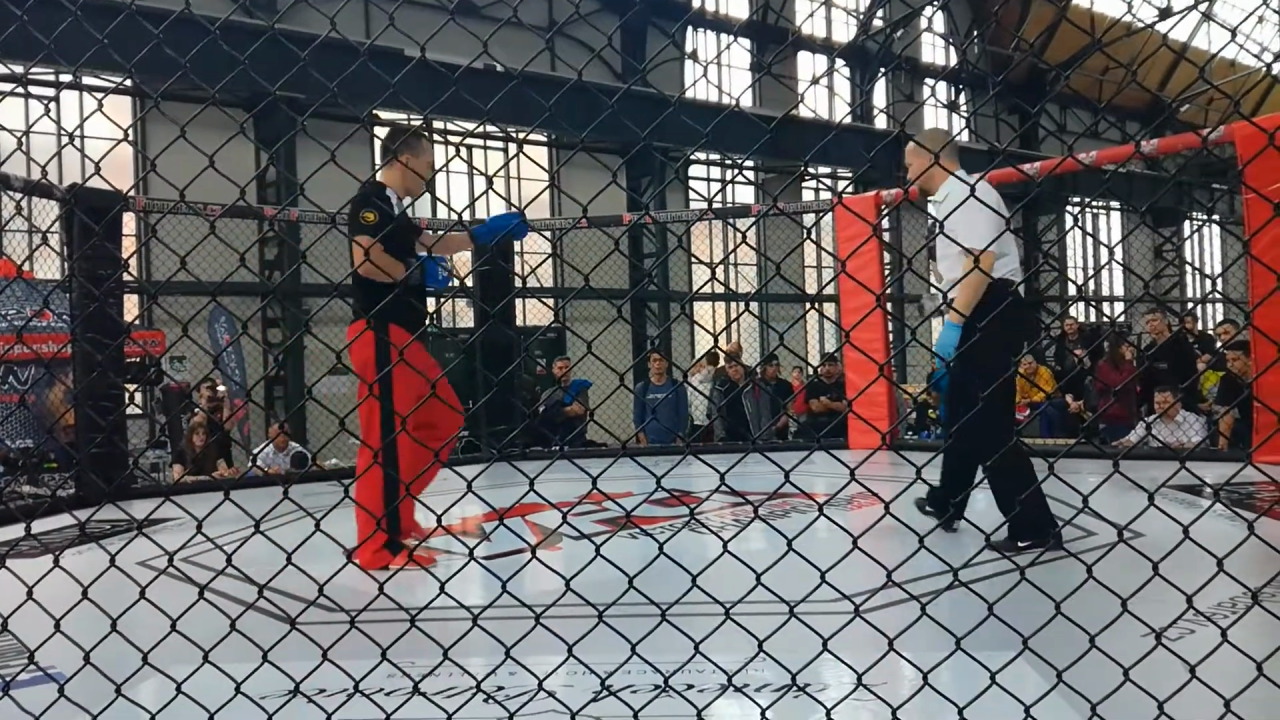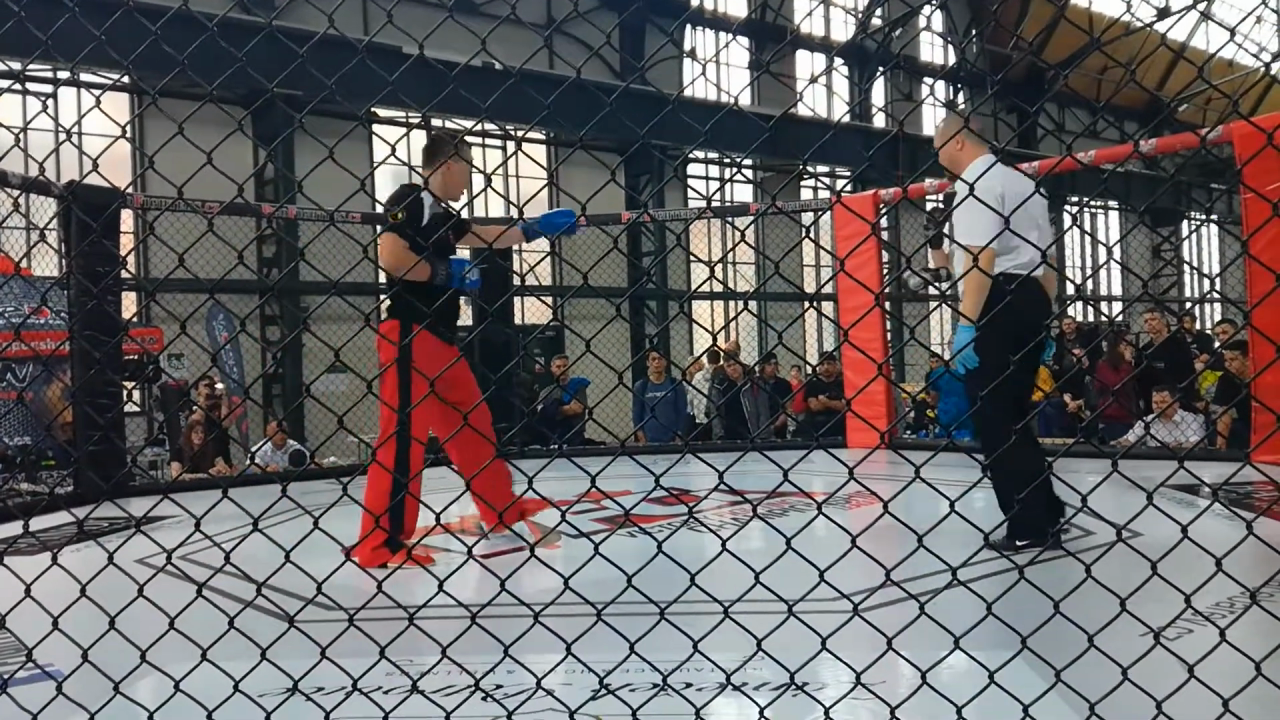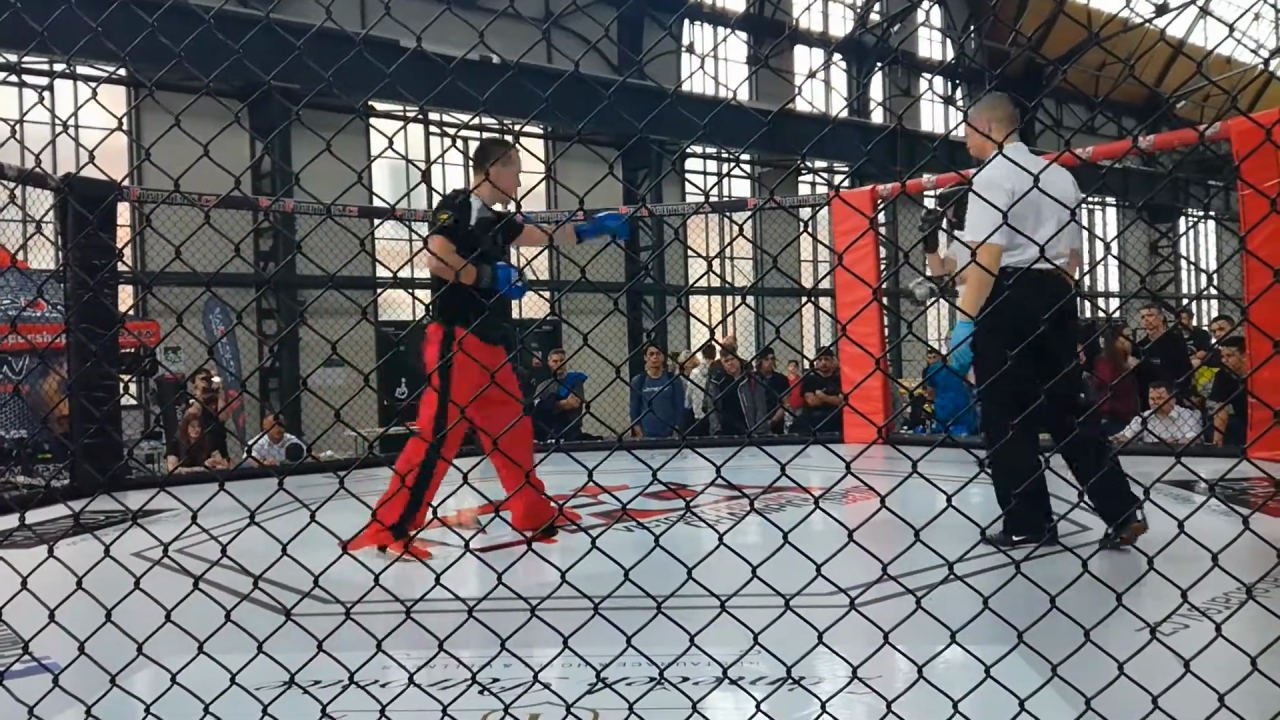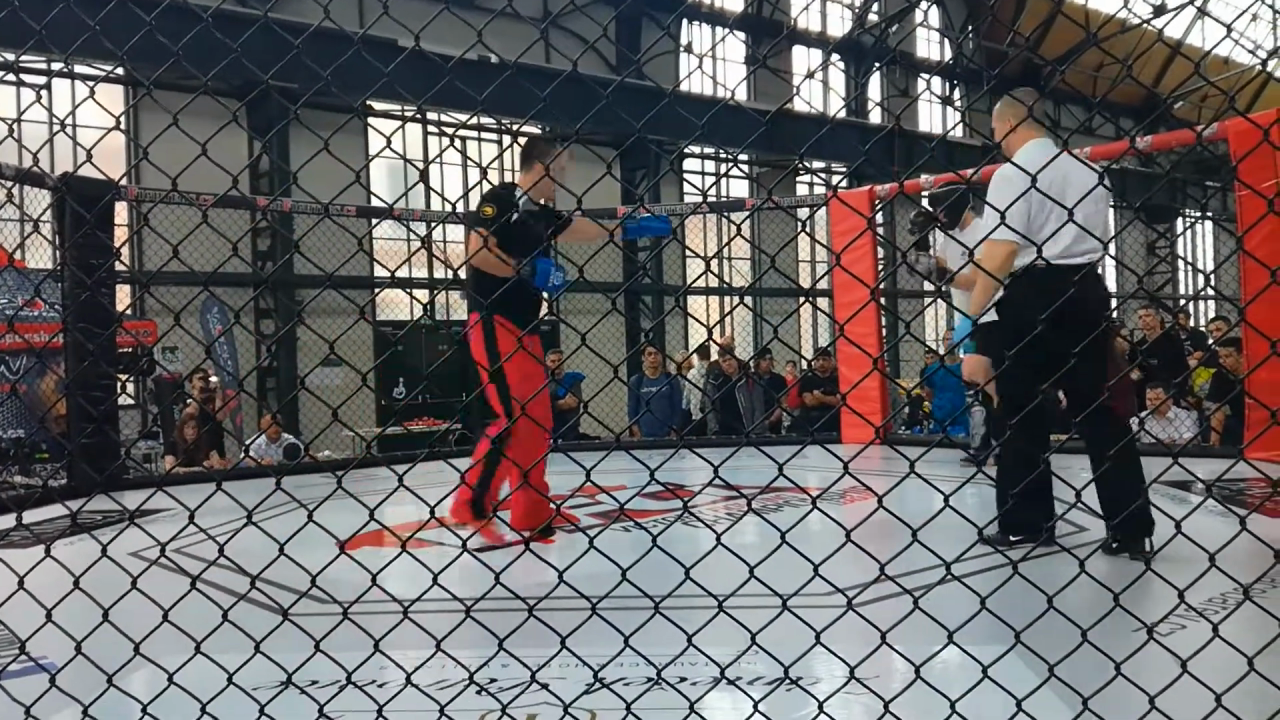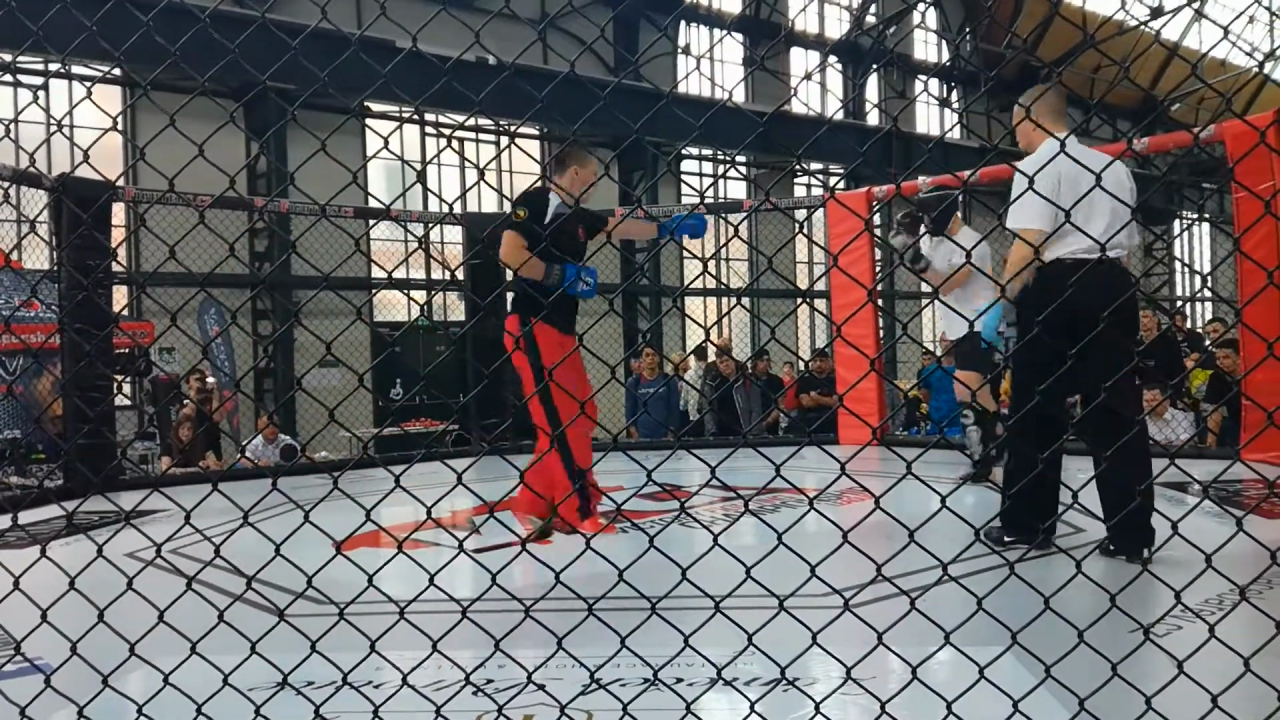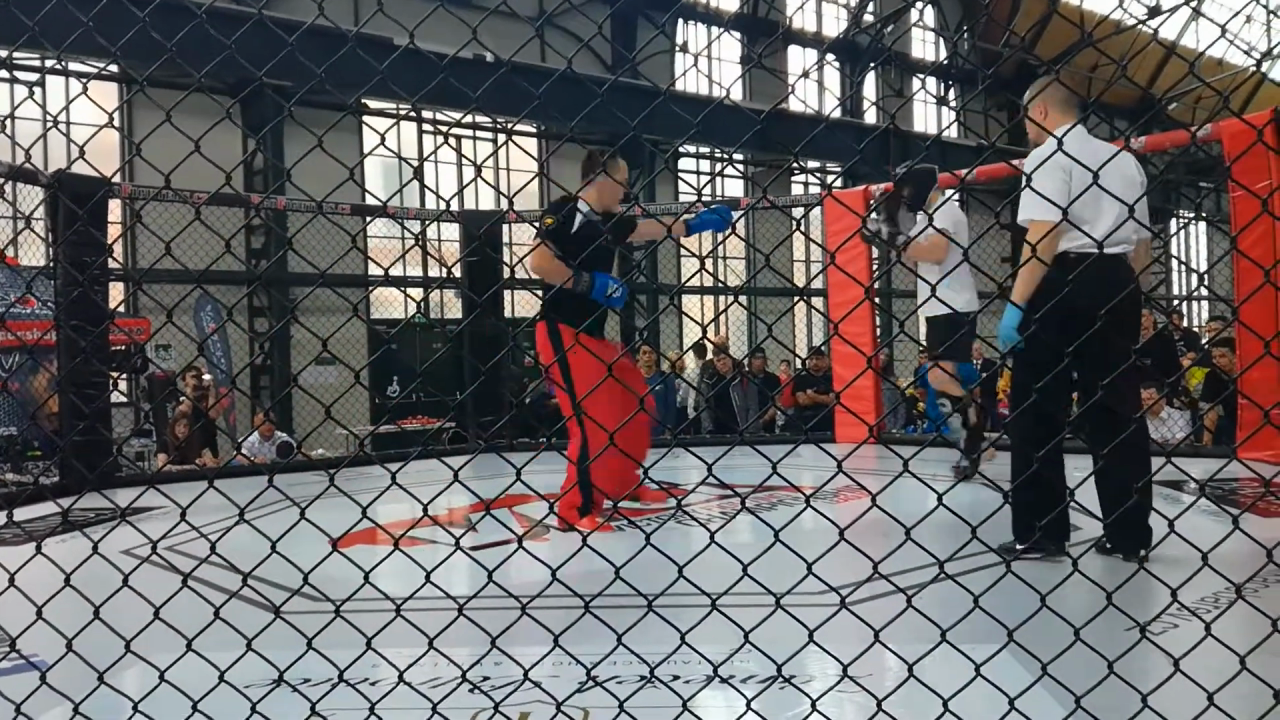
dt=0.2s
person 1, frame 1
left shoulder: (966, 194)
right shoulder: (959, 199)
left elbow: (981, 262)
left wrist: (953, 323)
left hip: (987, 315)
right hip: (997, 315)
left knee: (989, 424)
right knee: (965, 416)
left ankle: (1033, 527)
right ankle: (948, 500)
person 1, frame 2
left shoulder: (977, 186)
right shoulder: (1026, 185)
left elbow: (981, 261)
right elbow: (1047, 264)
left wrist: (966, 327)
right wrist: (1045, 322)
left hip: (998, 311)
right hip: (1031, 308)
left knee: (996, 422)
right knee: (1011, 417)
left ankle: (1031, 526)
right ankle: (1040, 512)
person 1, frame 3
left shoulder: (993, 176)
right shoulder: (1061, 175)
left elbow: (988, 254)
right elbow: (1070, 250)
left wrist: (965, 319)
left hip: (1011, 300)
right hip: (1056, 296)
left knee: (1008, 417)
right knee: (1067, 408)
left ankle: (1028, 523)
right ankle: (1122, 513)
person 1, frame 4
left shoulder: (1016, 171)
right shoulder: (1090, 171)
left elbow: (1002, 250)
right elbow: (1099, 243)
left wrist: (972, 311)
left hip: (1034, 295)
right hip: (1087, 291)
left knee: (1024, 413)
right knee: (1100, 410)
left ankle: (1025, 524)
right ankle: (1132, 530)
person 1, frame 5
left shoulder: (1039, 164)
right shoulder: (1114, 166)
left elbow: (1031, 243)
right elbow: (1125, 244)
left wrist: (1000, 305)
left hip: (1056, 291)
right hip: (1112, 290)
left knee: (1035, 412)
right knee: (1116, 411)
left ankle: (1025, 526)
right ankle: (1131, 535)
person 1, frame 6
left shoulder: (1046, 157)
right shoulder: (1123, 160)
left elbow: (1042, 237)
right elbow: (1141, 242)
left wrist: (1016, 304)
left hip: (1059, 289)
right hip: (1116, 286)
left knee: (1036, 413)
right knee: (1116, 410)
left ankle: (1040, 532)
right ankle: (1129, 533)
person 2, frame 1
left shoulder: (394, 207)
right shoulder: (372, 199)
left elbow: (433, 243)
right elbow: (365, 260)
left wrist: (490, 231)
right wrist: (418, 272)
left hip: (404, 336)
right hip: (383, 335)
left knee: (440, 420)
right knee: (387, 437)
left ankle: (390, 511)
right ankle: (379, 546)
person 2, frame 2
left shoulder: (442, 214)
right shoulder: (407, 201)
left elbow: (488, 234)
right elbow: (390, 256)
left wrist: (538, 225)
right wrist: (444, 272)
left hip: (440, 339)
right hip: (411, 336)
left knee: (474, 425)
right knee: (403, 436)
left ankle: (500, 510)
right ankle: (380, 543)
person 2, frame 3
left shoulder: (495, 220)
right shoulder: (456, 205)
left elbow: (542, 233)
right elbow: (437, 259)
left wrist: (589, 229)
right wrist: (488, 276)
left hip: (486, 338)
right hip: (454, 336)
left knee: (512, 425)
right knee: (440, 432)
left ankle: (534, 514)
right ankle: (389, 528)
person 2, frame 4
left shoulder: (541, 214)
right shoulder: (502, 199)
left elbow: (588, 230)
right elbow: (475, 251)
left wrist: (636, 228)
right wrist: (529, 272)
left hip: (523, 329)
right hip: (495, 325)
left knee: (536, 422)
right knee: (516, 419)
left ankle: (531, 511)
right ankle: (472, 505)
person 2, frame 5
left shoulder: (577, 216)
right shoulder: (534, 202)
left elbow: (625, 228)
right elbow: (510, 253)
left wrist: (670, 227)
right wrist: (560, 275)
left hip: (560, 330)
right hip: (533, 328)
left knee: (578, 416)
right knee: (564, 418)
left ankle: (532, 499)
right ankle: (575, 509)
person 2, frame 6
left shoulder: (609, 222)
right shoulder: (562, 211)
left elbow: (656, 229)
right elbow: (538, 261)
left wrist: (697, 222)
right wrist: (588, 284)
left hip: (594, 335)
right hip: (561, 333)
left knee: (634, 406)
right knee: (591, 421)
left ankle: (621, 485)
right ankle: (577, 509)
person 3, frame 1
left shoulder: (997, 243)
right shoulder: (971, 244)
left elbow: (994, 289)
right elbow: (952, 280)
left wrist: (948, 302)
right wrist: (937, 253)
left hip: (1002, 327)
right hip: (983, 328)
left knee: (994, 389)
person 3, frame 2
left shoulder: (991, 233)
right shoulder: (967, 236)
left elbow: (984, 274)
right elbow: (945, 266)
left wrist: (939, 275)
right wrist: (935, 237)
left hip: (996, 321)
right hip: (977, 320)
left knee: (991, 380)
right knee: (978, 381)
person 3, frame 3
left shoulder: (989, 232)
right shoulder: (961, 237)
left elbow: (981, 277)
right elbow: (943, 270)
left wrist: (950, 279)
right wrist: (930, 241)
left hip: (995, 320)
right hip: (975, 321)
left knee: (979, 380)
right knee: (980, 383)
left ankle: (998, 438)
right ankle: (1000, 437)
person 3, frame 4
left shoulder: (982, 234)
right shoulder: (952, 237)
left elbow: (971, 282)
right elbow: (934, 271)
left wrist: (946, 273)
left hip: (991, 318)
right hip: (971, 320)
left knee: (973, 375)
right knee: (985, 384)
left ankle: (984, 445)
right ankle: (999, 440)
person 3, frame 5
left shoulder: (970, 241)
right shoulder: (938, 240)
left elbow: (951, 284)
right elbow: (921, 274)
left wrist: (918, 263)
right wrist: (908, 243)
left hip: (979, 328)
right hip: (959, 329)
left knee: (965, 391)
right knee: (978, 392)
left ankle: (983, 460)
right ankle: (995, 441)
person 3, frame 6
left shoulder: (946, 211)
right shoulder: (926, 216)
left elbow: (935, 252)
right elbow: (913, 254)
left hip: (953, 309)
right hip: (939, 310)
left knee: (938, 377)
right knee: (945, 378)
left ankle: (971, 444)
right ankle: (973, 439)
